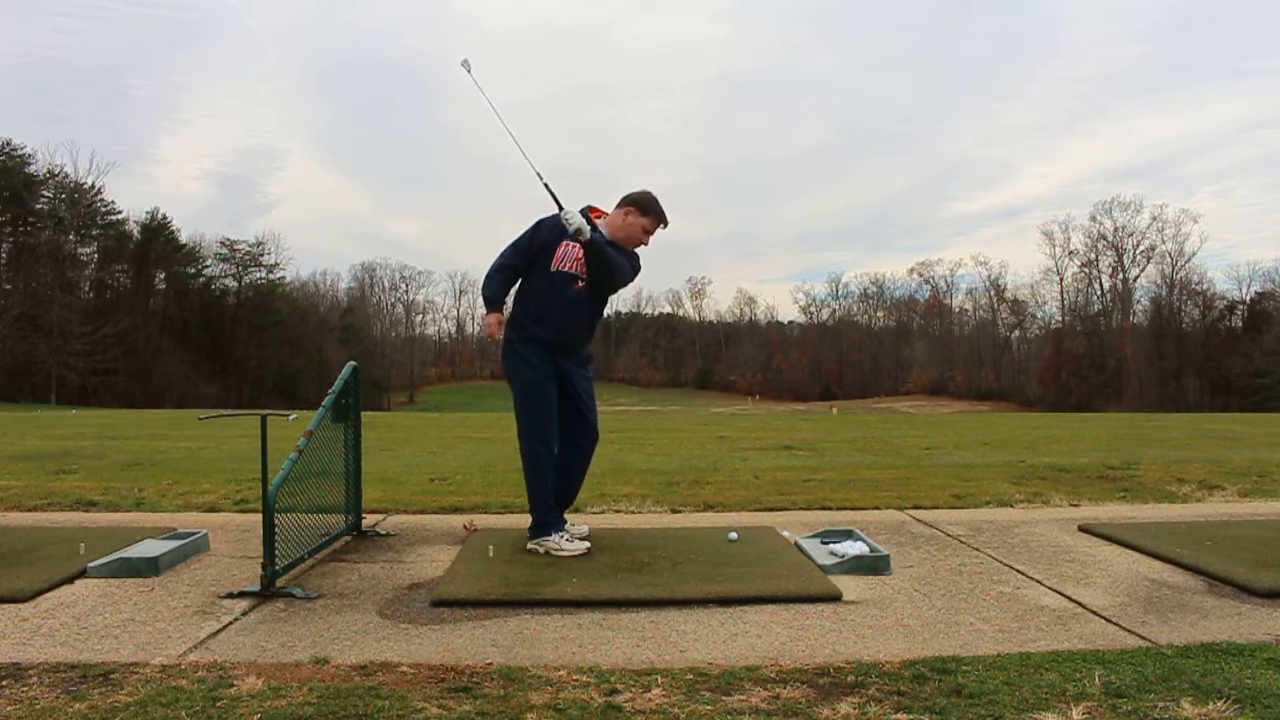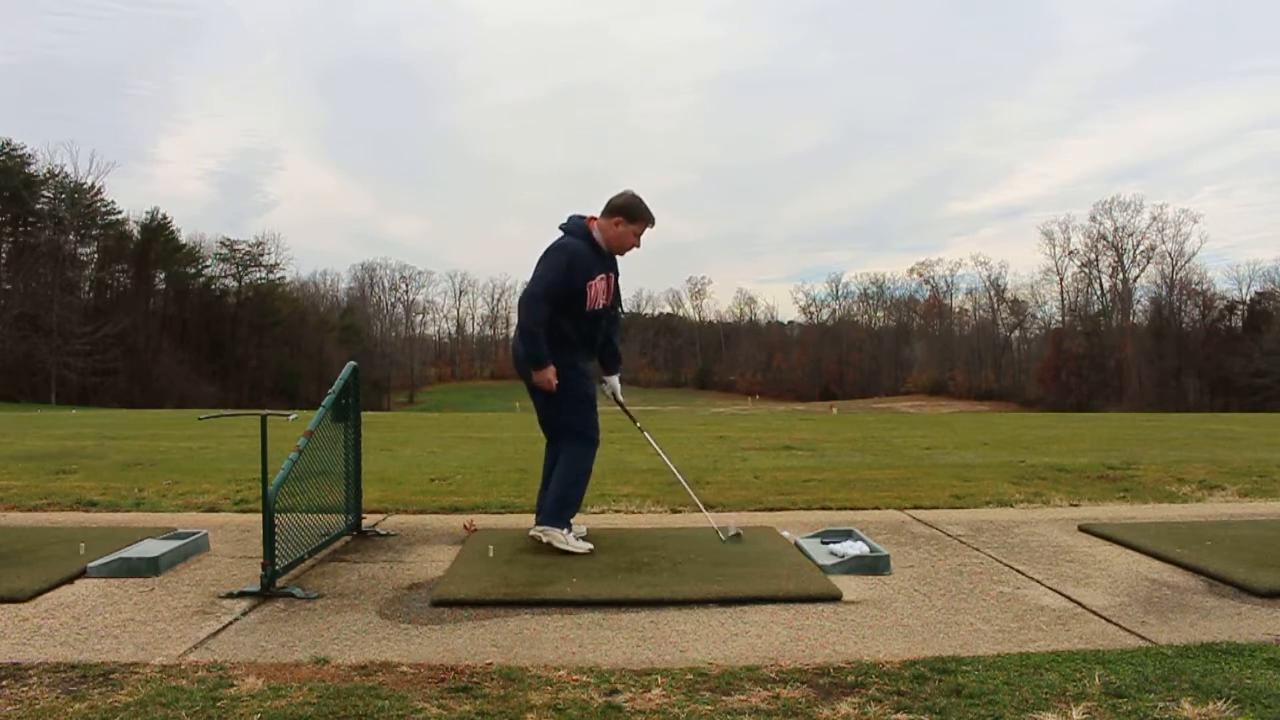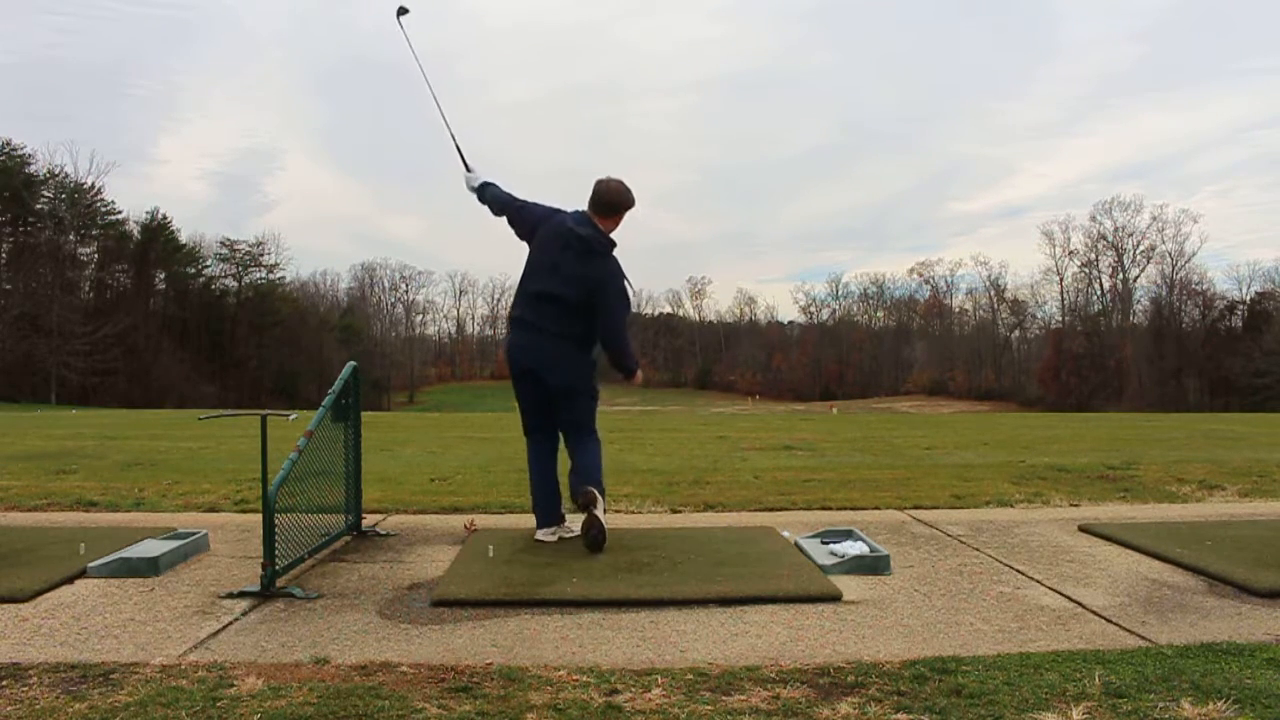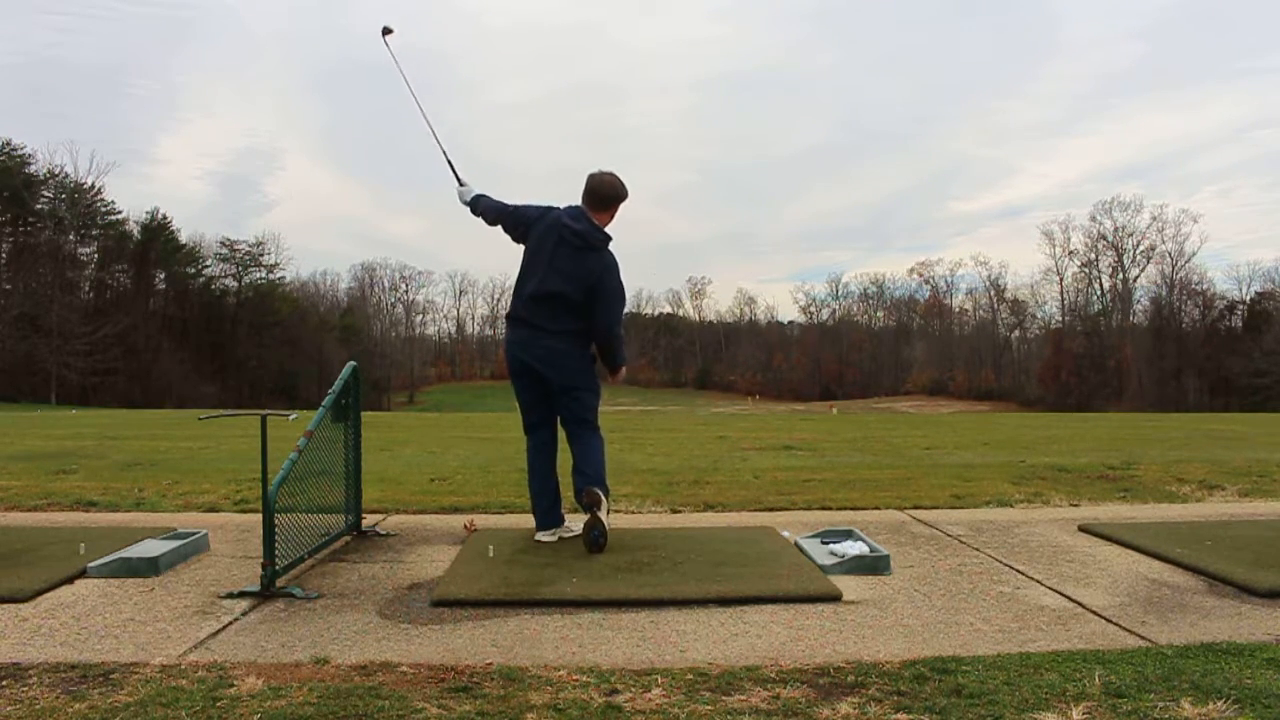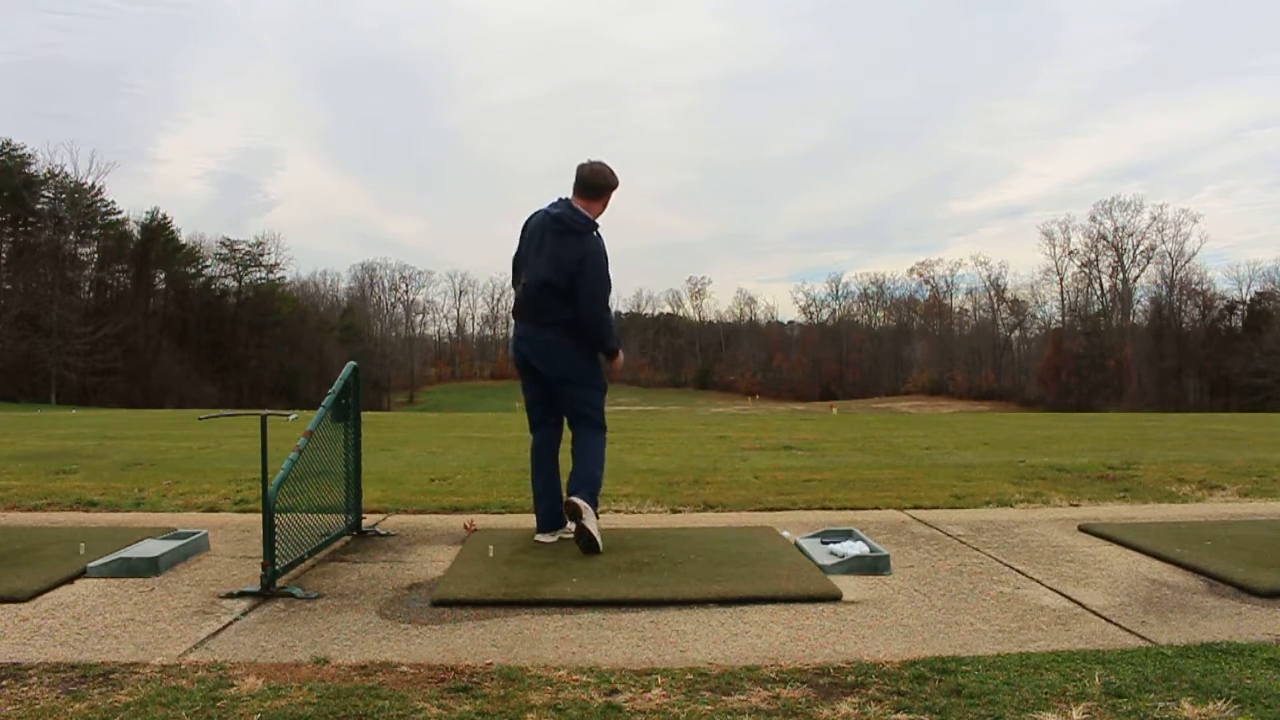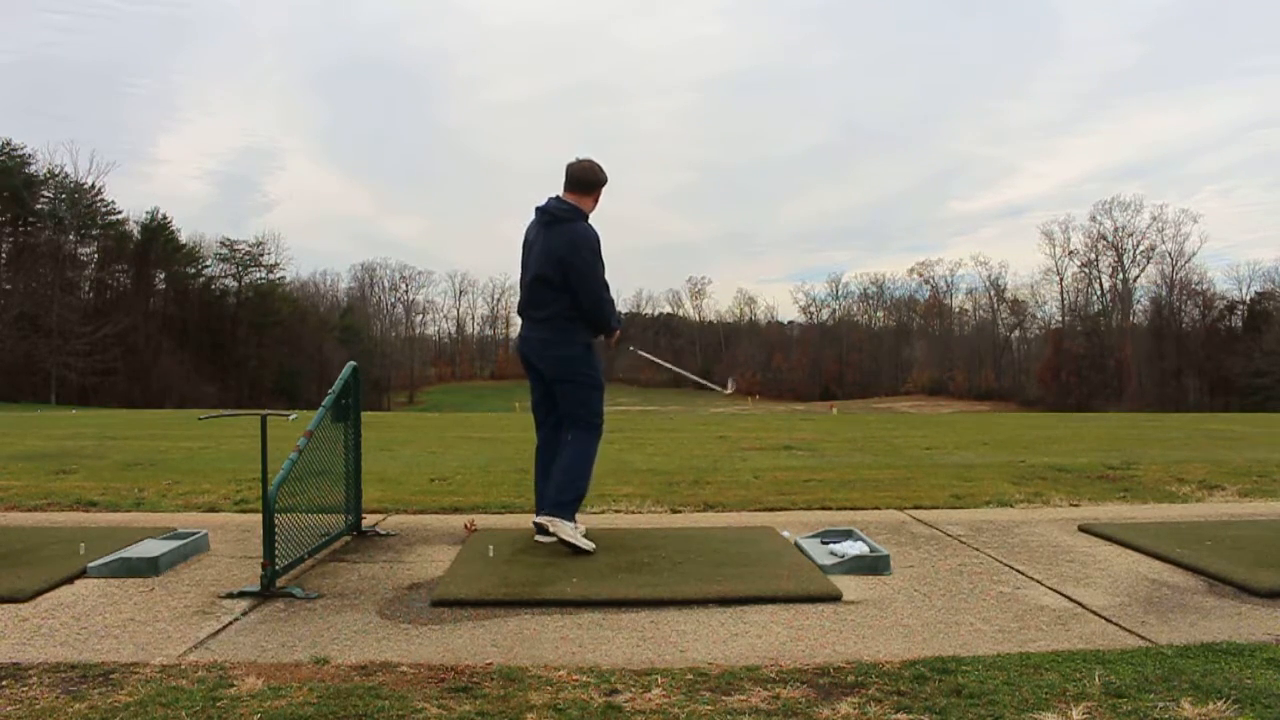
dt=0.5s
person 1, frame 1
left shoulder: (626, 259)
right shoulder: (555, 228)
left elbow: (610, 276)
right elbow: (508, 262)
left wrist: (588, 238)
right wrist: (494, 307)
left hip: (573, 356)
right hip: (528, 348)
left knee: (583, 434)
right knee: (541, 436)
left ankle: (553, 516)
right ankle: (543, 529)
person 1, frame 2
left shoulder: (606, 259)
right shoulder: (571, 253)
left elbow: (608, 316)
right elbow: (531, 304)
left wrist: (611, 369)
right wrist: (541, 362)
left hip: (565, 359)
right hip: (549, 363)
left knee: (563, 436)
right knee: (581, 437)
left ankle: (551, 516)
right ankle: (553, 522)
person 1, frame 3
left shoulder: (549, 223)
right shoulder: (606, 268)
left elbow: (508, 205)
right elbow: (612, 330)
left wrist: (480, 185)
right wrist: (631, 370)
left hip: (522, 345)
right hip: (566, 356)
left knee: (540, 434)
right knee: (582, 432)
left ankle: (548, 520)
right ankle: (590, 491)
person 1, frame 4
left shoulder: (543, 222)
right shoulder: (602, 261)
left elbow: (500, 212)
right elbow: (606, 324)
left wrist: (472, 198)
right wrist: (616, 364)
left hip: (521, 344)
right hip: (566, 353)
left knee: (539, 433)
right knee: (584, 429)
left ankle: (547, 521)
right ankle: (593, 491)
person 1, frame 5
left shoulder: (537, 222)
right shoulder: (588, 245)
left elbow: (519, 273)
right elbow: (593, 311)
right wrist: (612, 350)
left hip: (526, 340)
right hip: (568, 347)
left knee: (544, 431)
right knee: (589, 426)
left ankle: (549, 521)
right ankle: (583, 498)
person 1, frame 6
left shoulder: (537, 226)
right shoulder: (580, 234)
right elbow: (594, 294)
left wrist: (599, 325)
right wrist: (611, 327)
left hip: (533, 338)
right hip: (567, 344)
left knee: (550, 429)
right knee: (585, 427)
left ankle: (547, 517)
right ankle: (559, 513)
